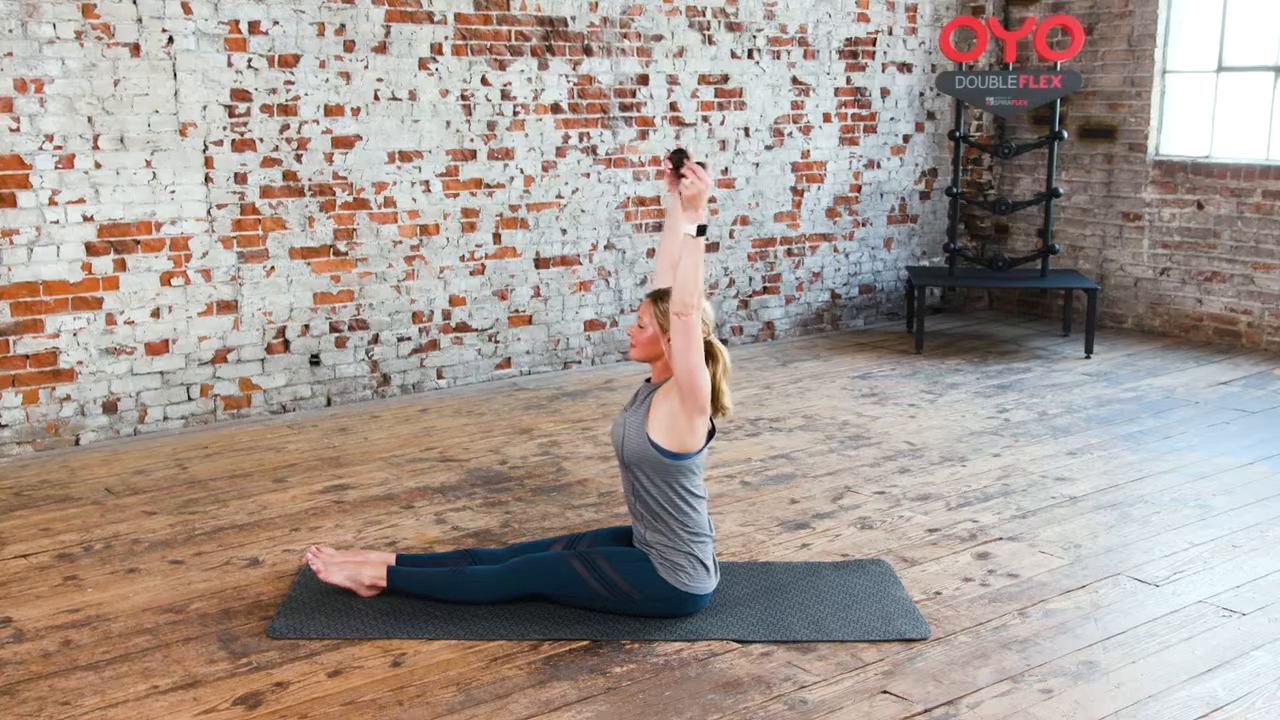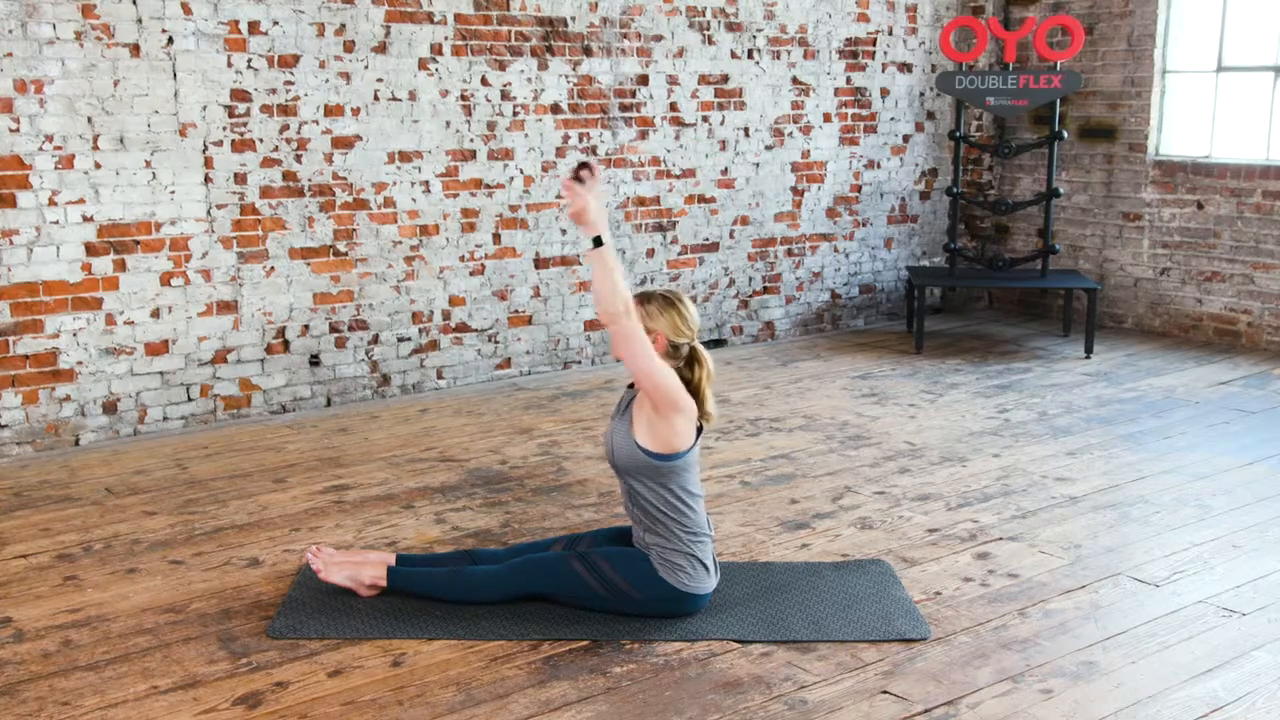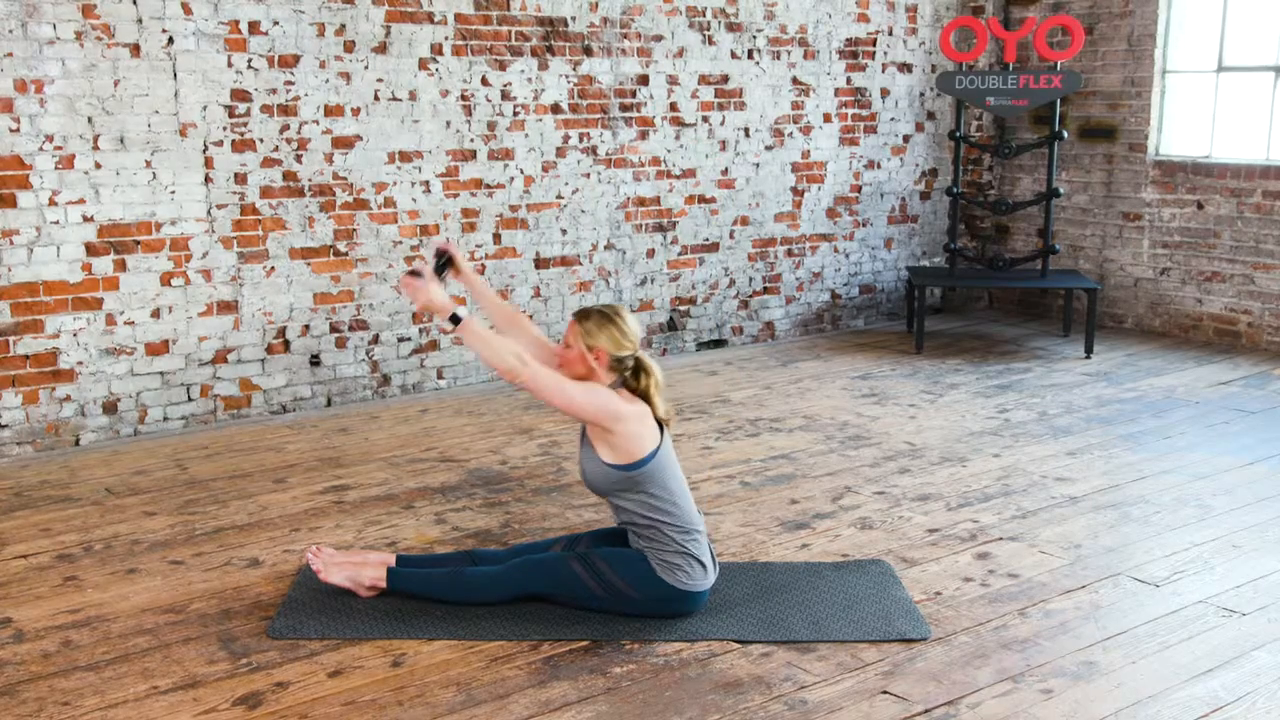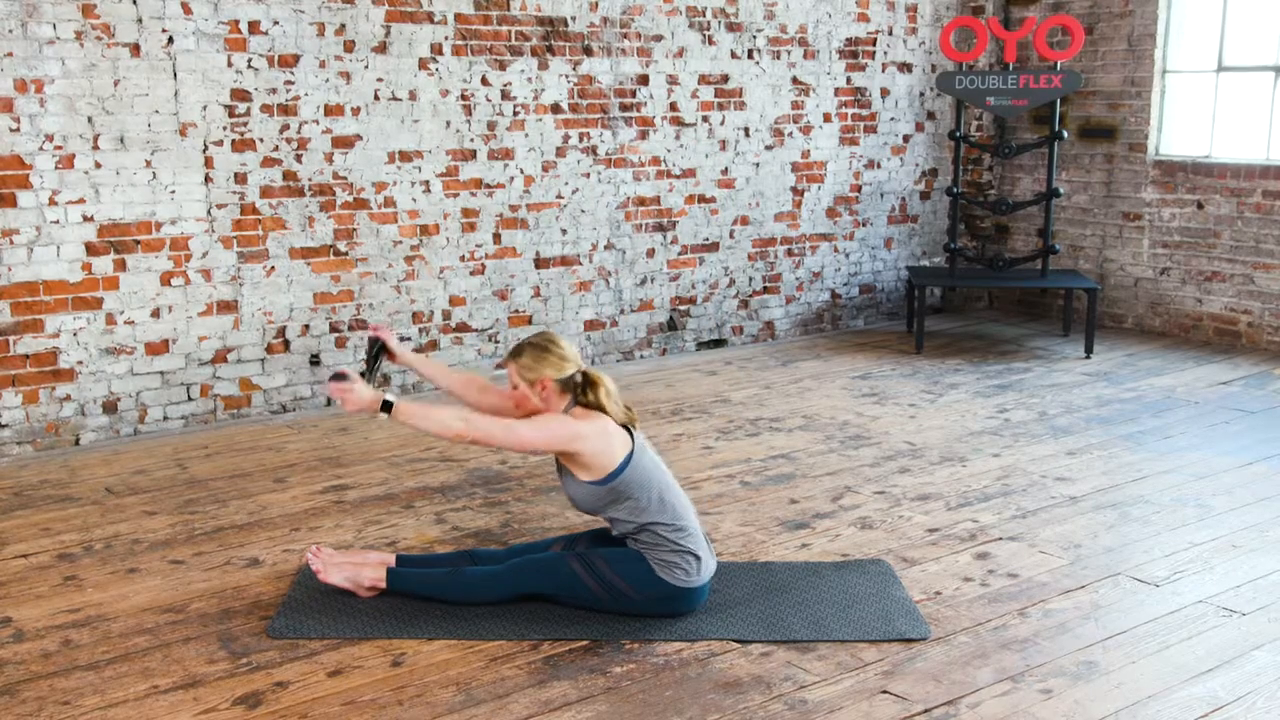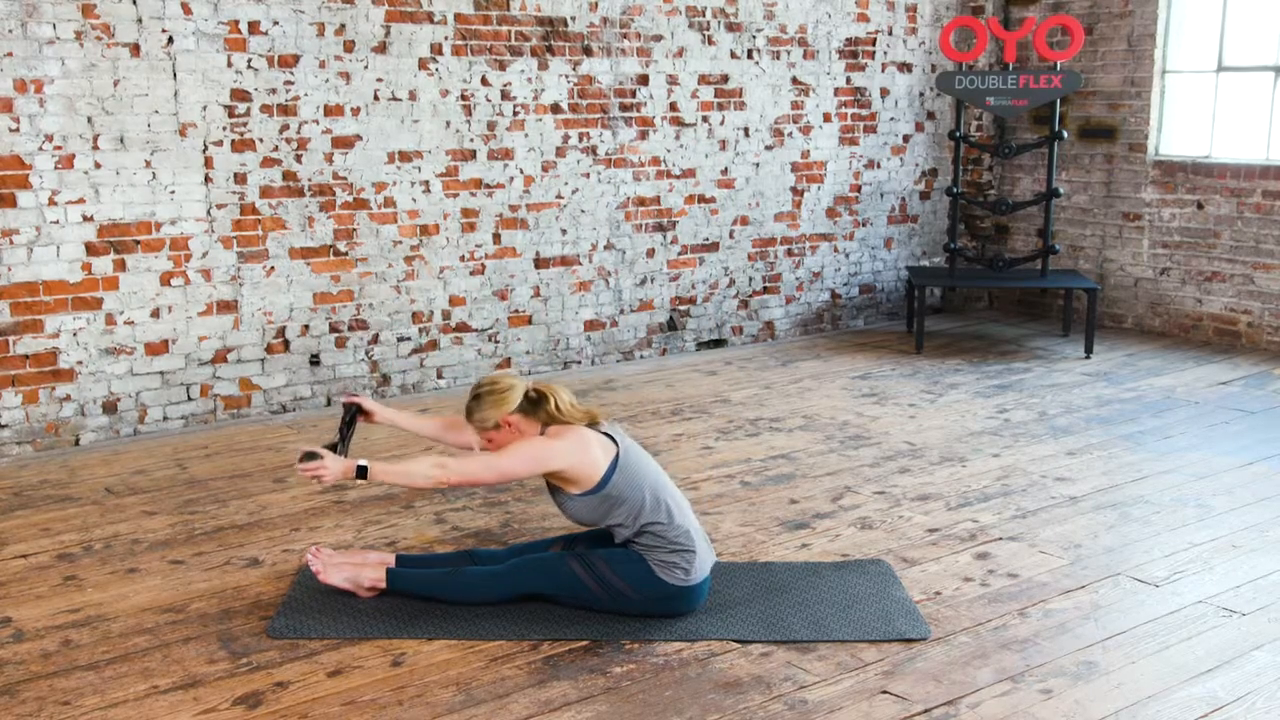
dt=0.4s
person 1, frame 1
left shoulder: (686, 402)
right shoulder: (662, 384)
left elbow: (685, 311)
right elbow: (665, 287)
left wrist: (696, 219)
right wrist: (675, 206)
left hip: (674, 580)
right hip: (653, 548)
left knee: (528, 574)
right knee: (519, 554)
left ankle: (379, 577)
right ankle: (385, 560)
person 1, frame 2
left shoulder: (670, 401)
right shoulder: (649, 388)
left elbow: (618, 317)
right elbow: (620, 308)
left wrist: (593, 230)
right wrist: (594, 222)
left hip: (674, 580)
right hip: (651, 547)
left knee: (527, 576)
right knee: (515, 556)
left ankle: (378, 577)
right ankle: (385, 561)
person 1, frame 3
left shoulder: (618, 411)
right shoulder: (612, 391)
left elbow: (519, 370)
right elbow: (534, 343)
left wrist: (448, 311)
right wrist: (473, 280)
left hip: (674, 579)
right hip: (652, 550)
left knee: (526, 576)
right knee: (513, 557)
left ankle: (379, 576)
right ankle: (387, 563)
person 1, frame 4
left shoulder: (577, 429)
right shoulder: (573, 407)
left elbow: (467, 428)
right elbow: (481, 394)
left wrist: (379, 403)
right wrist: (407, 357)
left hip: (672, 578)
right hip: (654, 549)
left knee: (524, 576)
right knee: (510, 557)
left ankle: (378, 577)
right ankle: (385, 561)
person 1, frame 5
left shoulder: (558, 447)
right shoulder: (553, 424)
left elbow: (446, 472)
right elbow: (457, 431)
left wrist: (353, 469)
right wrist: (383, 414)
left hip: (671, 578)
right hip: (649, 548)
left knee: (522, 577)
right knee: (507, 558)
left ankle: (377, 577)
right ankle: (383, 562)
